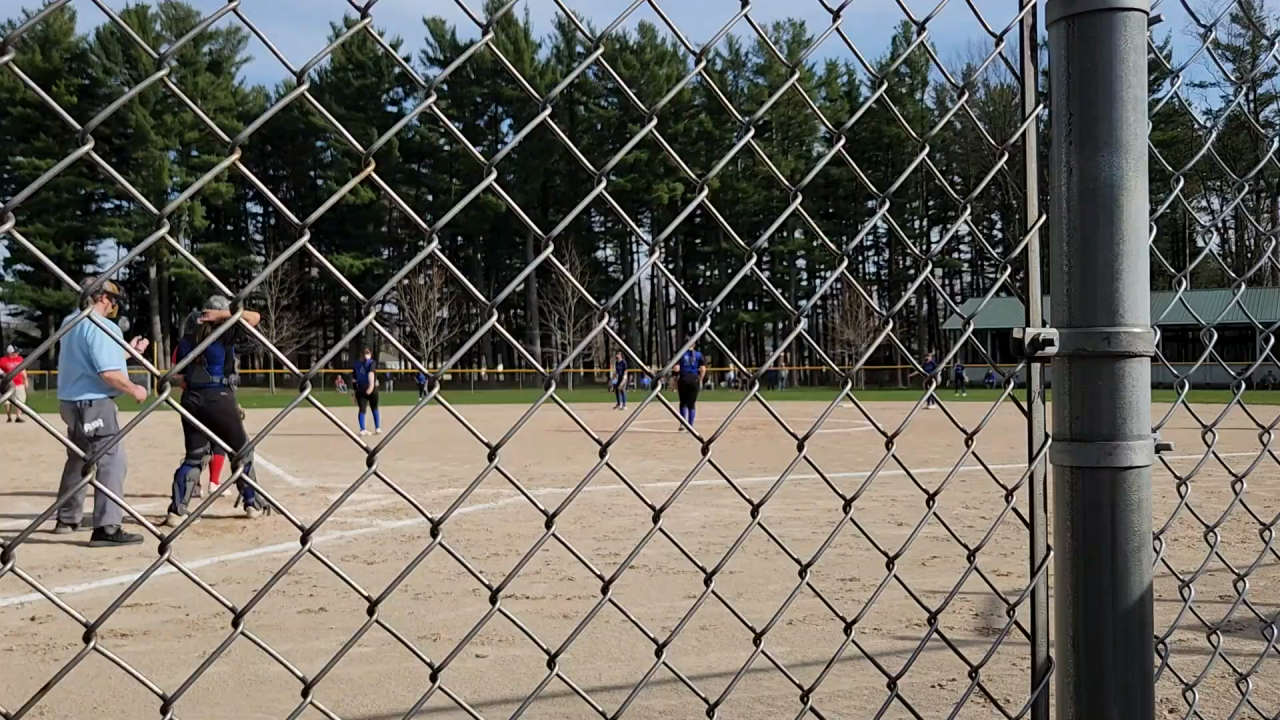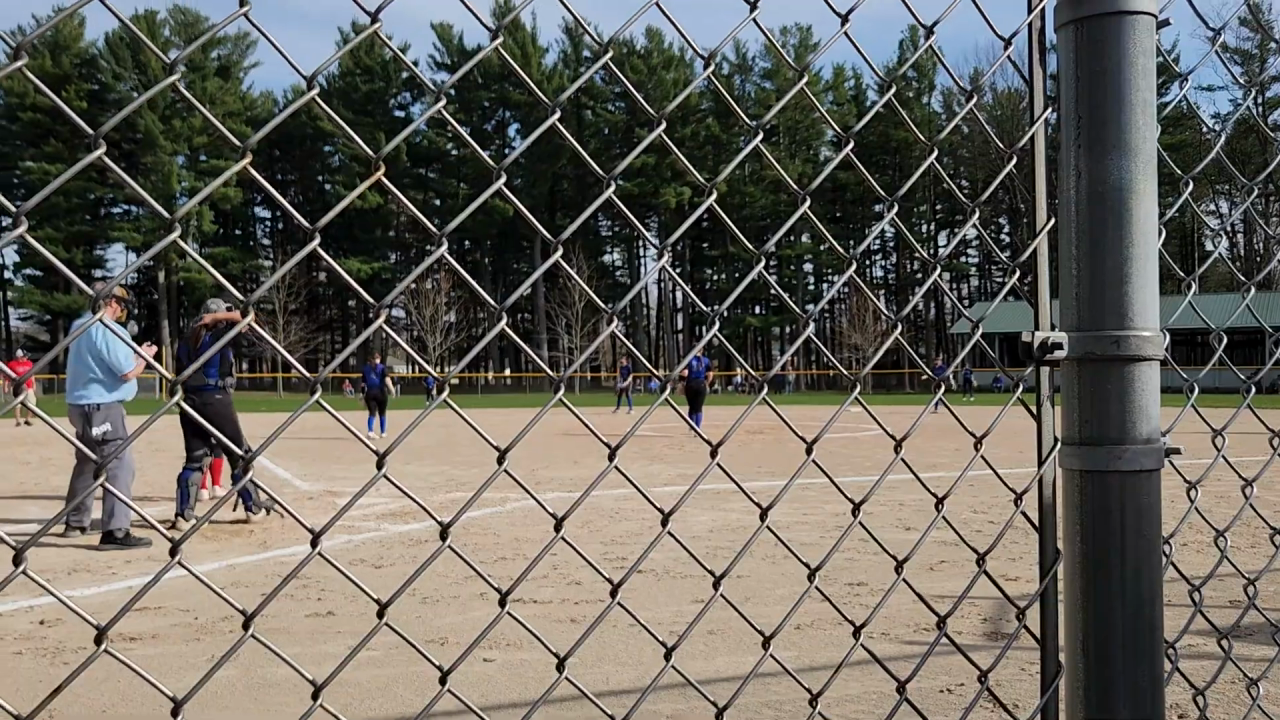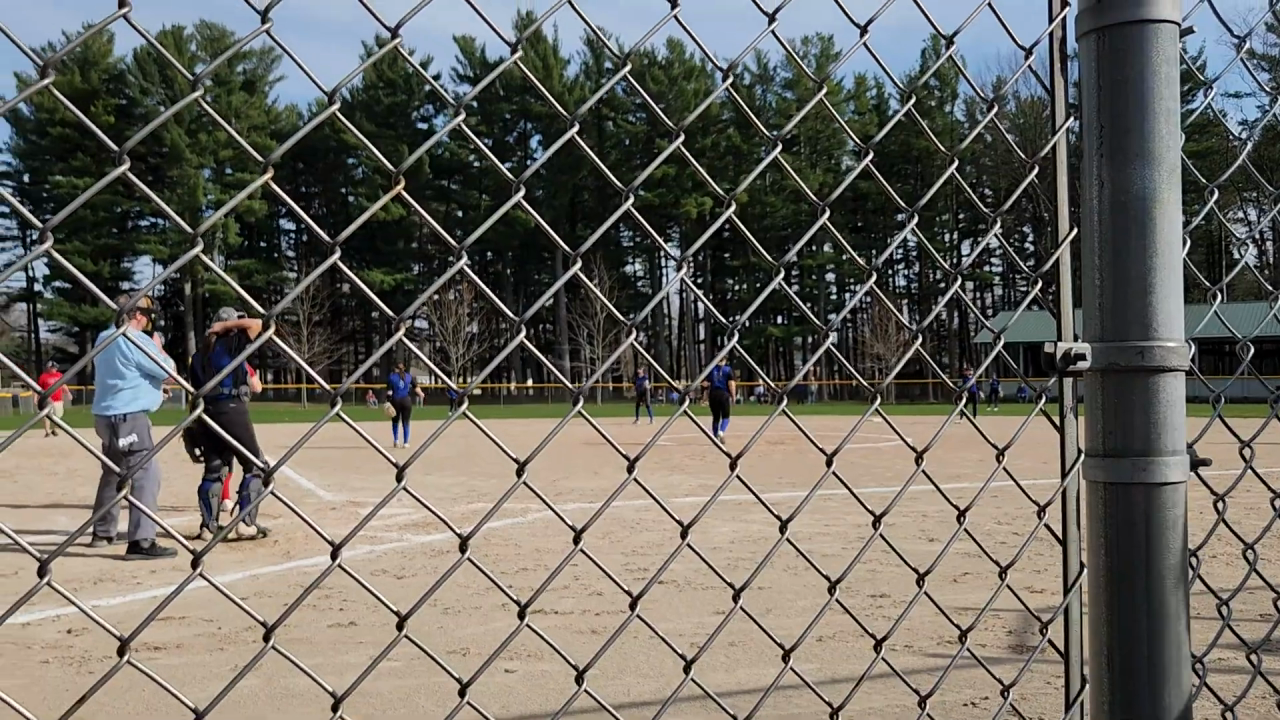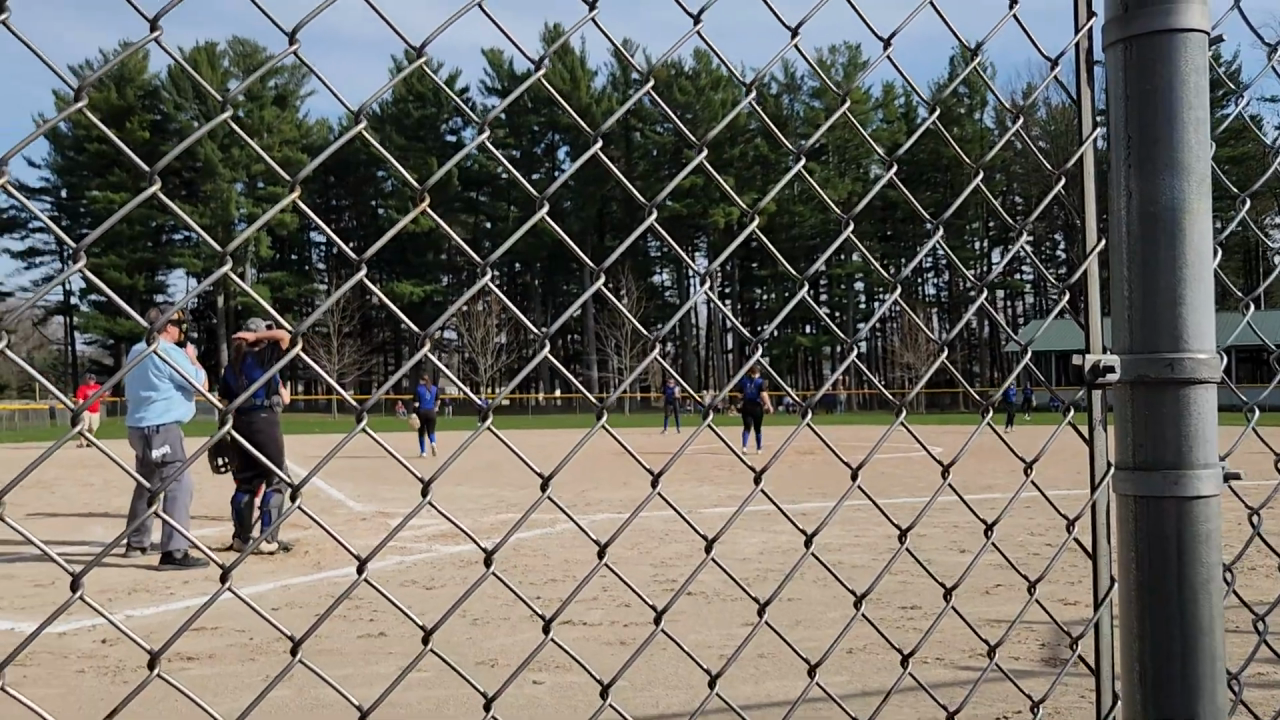
dt=0.3s
person 1, frame 1
left shoulder: (71, 323)
right shoulder: (100, 325)
right elbow: (108, 372)
left wrist: (130, 350)
right wrist: (134, 389)
left hip: (72, 402)
right hip: (93, 403)
left knee: (78, 460)
right knee: (112, 461)
left ankle: (67, 518)
right ankle: (106, 528)
person 1, frame 2
left shoulder: (80, 326)
right shoulder: (107, 329)
right elbow: (128, 373)
left wrist: (138, 355)
right wrist: (143, 359)
left hip: (81, 405)
right hip: (102, 407)
left knee: (87, 464)
right knee: (120, 465)
left ankle: (76, 522)
right ankle: (115, 532)
person 1, frame 3
left shoulder: (103, 339)
right shoulder: (136, 340)
right elbow: (170, 373)
left wrist: (155, 389)
right wrist: (158, 348)
left hip: (106, 416)
right hip: (128, 418)
left knee: (113, 474)
right knee: (147, 475)
left ankle: (102, 532)
right ankle: (141, 542)
person 1, frame 4
left shoulder: (135, 352)
right shoulder: (169, 352)
right elbow: (202, 385)
right wrist: (192, 358)
left hip: (139, 427)
right hip: (162, 429)
left knee: (146, 485)
right knee: (179, 486)
left ankle: (136, 542)
right ankle: (174, 553)
person 2, frame 1
left shoulder: (187, 339)
right shoulder: (223, 335)
left elbow: (181, 374)
right elbow: (254, 317)
right wrist: (221, 316)
left hip: (191, 399)
right hip: (219, 398)
left knee: (194, 456)
right knee: (241, 451)
left ankle: (176, 512)
right ankle: (252, 505)
person 2, frame 2
left shoulder: (185, 343)
right shoulder: (218, 336)
left elbow: (180, 376)
right wrist: (216, 318)
left hip: (191, 402)
right hip: (216, 401)
left knee: (194, 460)
right knee: (240, 454)
left ankle: (183, 517)
right ankle: (254, 508)
person 2, frame 3
left shoulder: (200, 355)
right shoulder: (231, 345)
left elbow: (194, 392)
right elbow: (256, 324)
left wrist: (192, 426)
right wrist: (226, 326)
left hip: (208, 413)
right hip: (233, 411)
left knee: (213, 471)
right knee: (254, 465)
left ankle: (208, 527)
right ankle: (246, 522)
person 2, frame 4
left shoulder: (231, 366)
right shoulder: (263, 357)
left elbow: (225, 403)
right elbow: (286, 336)
right wrist: (257, 336)
left hip: (241, 424)
right hip: (265, 422)
left knee: (246, 481)
right knee: (277, 480)
left ankle: (240, 538)
right ankle: (268, 539)
